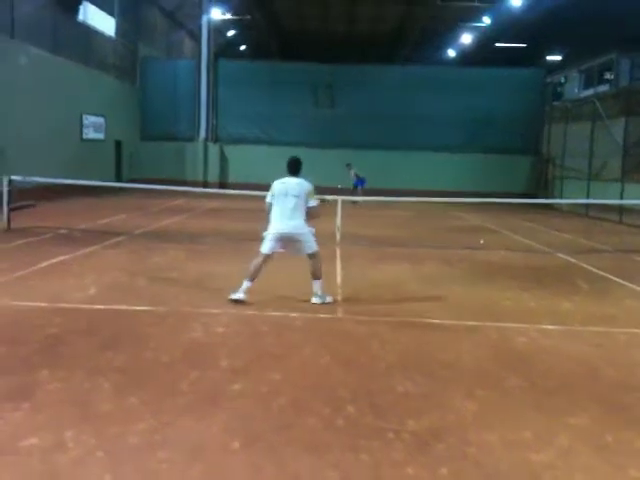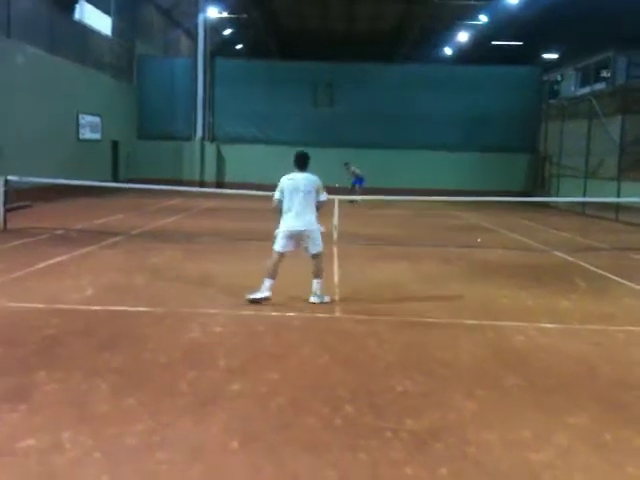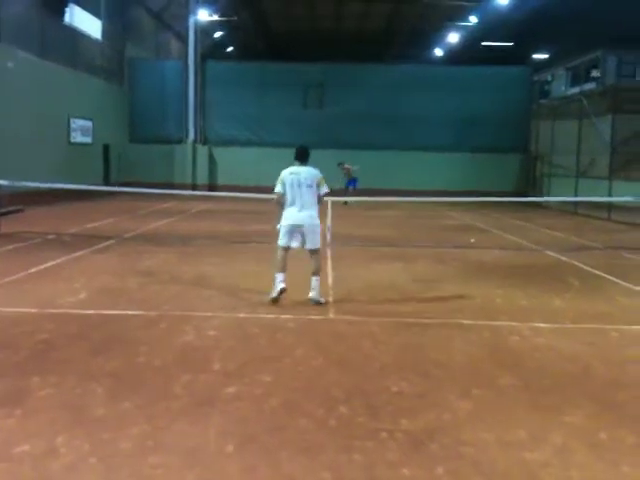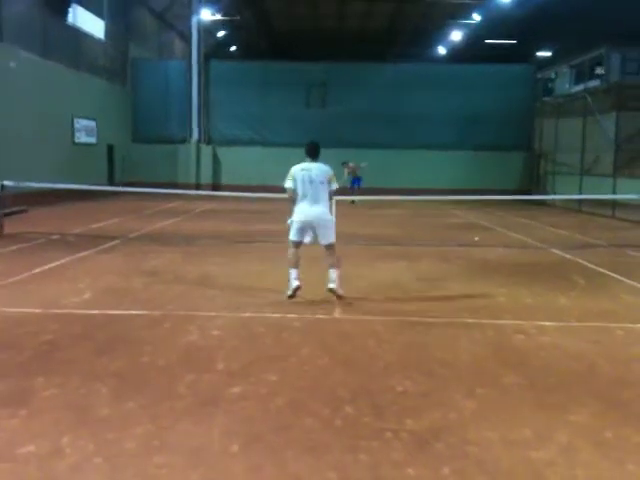
dt=0.1s
person 1, frame 1
left shoulder: (276, 184)
right shoulder: (307, 186)
left elbow: (269, 208)
right elbow: (312, 212)
right wrist: (301, 215)
left hip: (277, 227)
right hip: (299, 228)
left knee: (262, 258)
right knee: (314, 257)
left ankle: (242, 292)
right ankle: (318, 295)
person 1, frame 2
left shoulder: (284, 180)
right shoulder: (315, 180)
left elbow: (277, 204)
right elbow: (320, 204)
left hip: (288, 224)
right hip: (309, 224)
left knee: (277, 257)
right knee: (317, 257)
left ankle: (265, 290)
right ankle: (317, 294)
person 1, frame 3
left shoulder: (285, 174)
right shoulder: (316, 174)
left elbow: (279, 199)
right elbow: (321, 198)
left hip: (290, 218)
right hip: (310, 219)
left knee: (283, 251)
right knee: (315, 254)
left ankle: (280, 283)
right ankle: (315, 292)
person 1, frame 4
left shoulder: (295, 170)
right shoulder: (327, 170)
left elbow: (291, 194)
right elbow: (331, 194)
left hip: (302, 214)
right hip: (322, 214)
left knee: (294, 247)
right knee: (331, 249)
left ankle: (294, 280)
right ankle: (334, 283)
